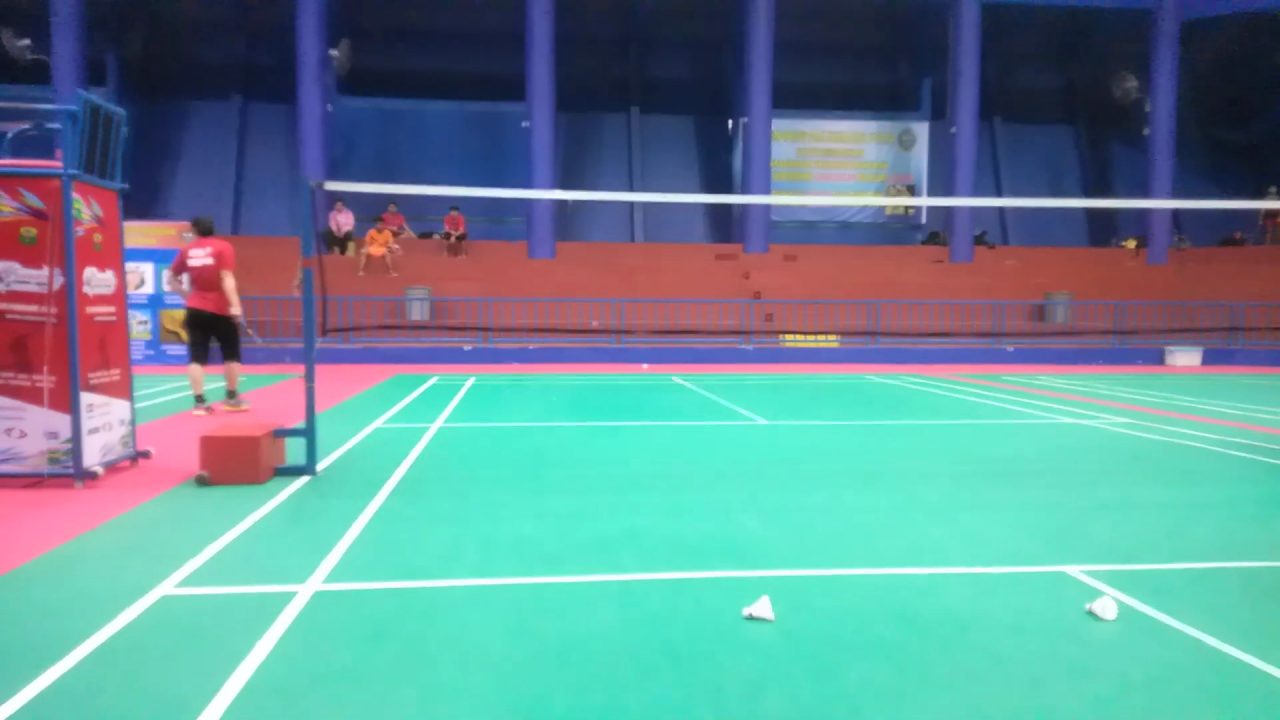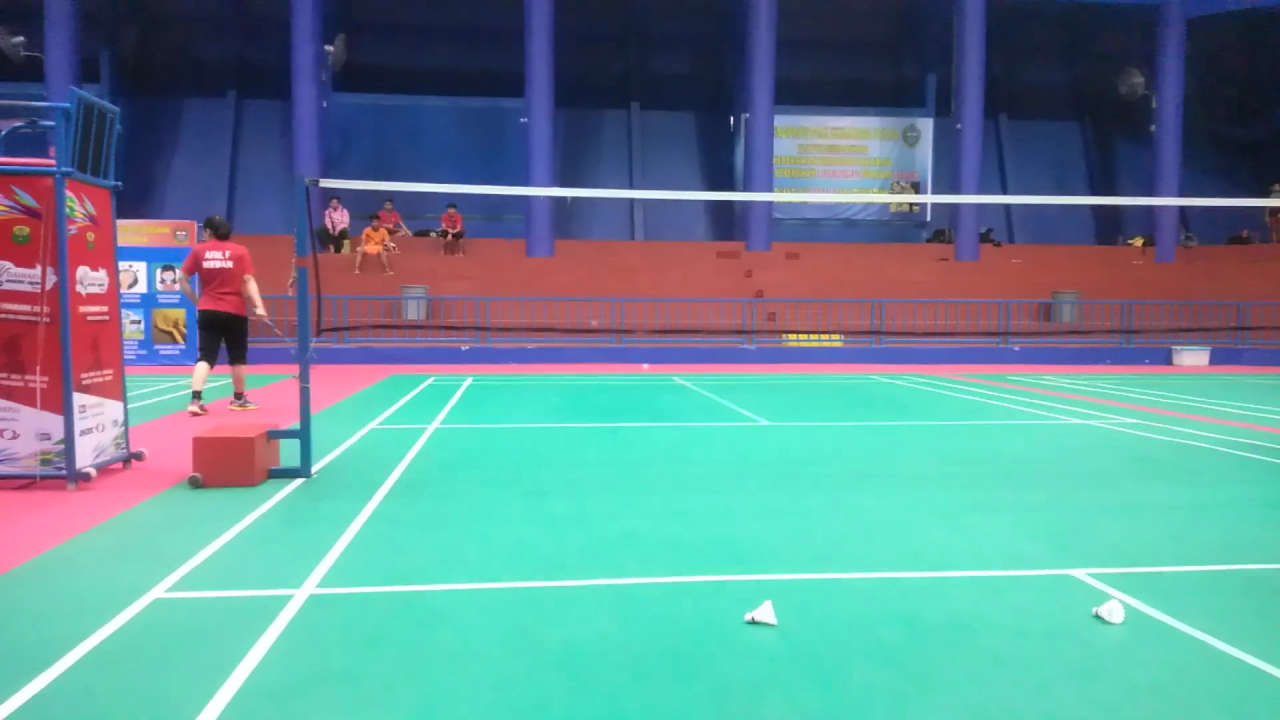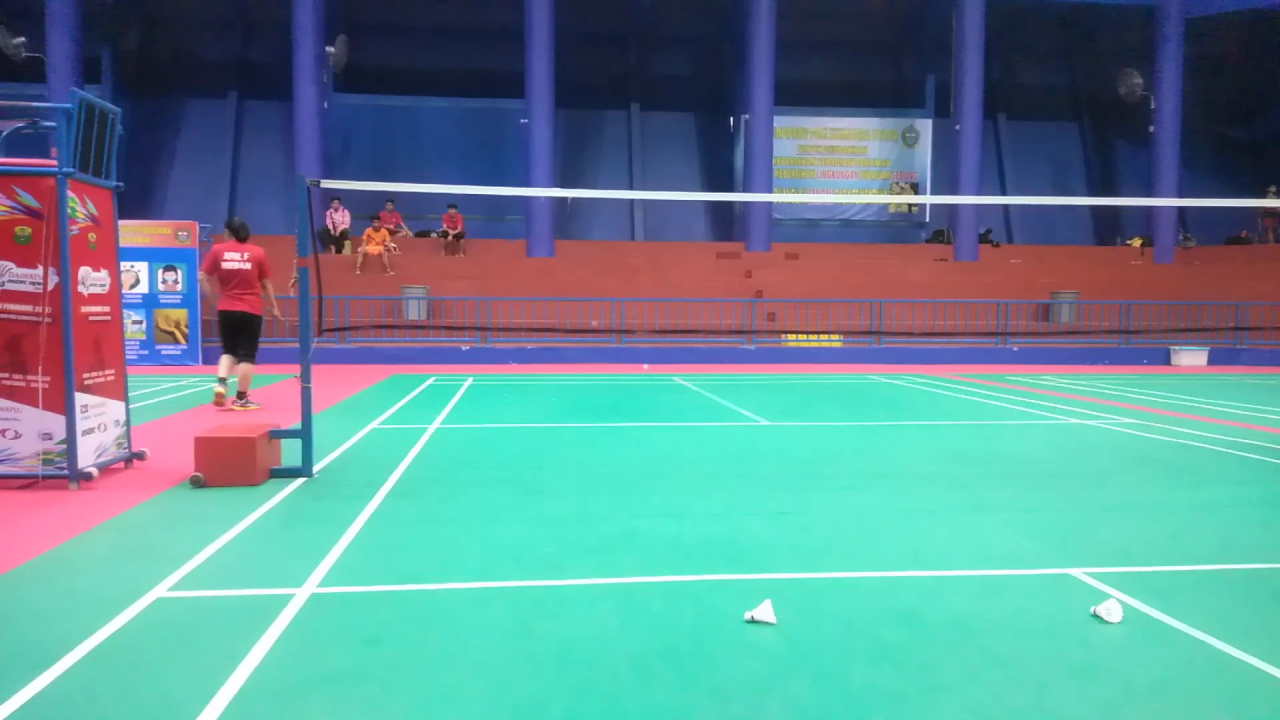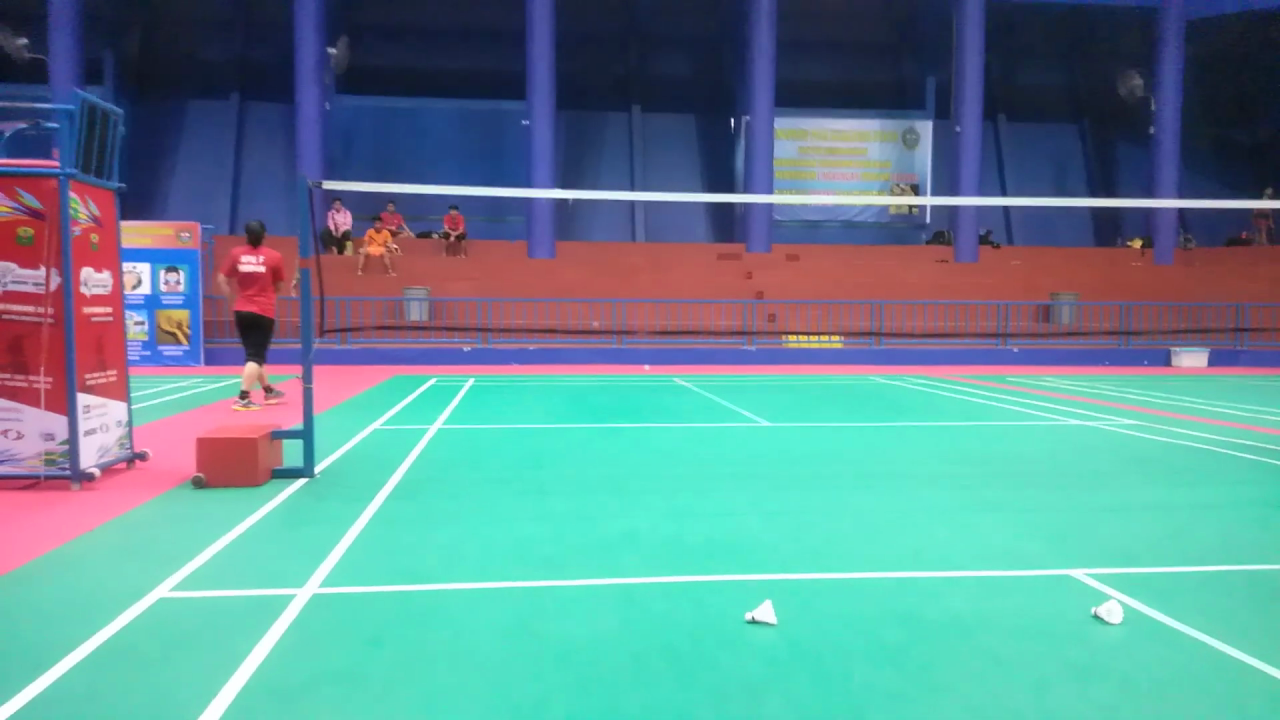
dt=0.3s
person 1, frame 1
left shoulder: (187, 250)
right shoulder: (223, 247)
left elbow: (172, 278)
right elbow: (226, 277)
right wrist: (234, 304)
left hip: (195, 309)
right hip: (220, 309)
left knee: (197, 356)
right knee: (231, 354)
left ankle: (199, 402)
right ankle: (232, 398)
person 1, frame 2
left shoulder: (199, 250)
right shoulder: (240, 251)
left elbow: (182, 279)
right elbow: (248, 281)
left wrist: (196, 301)
right wrist: (259, 306)
left hip: (208, 311)
right hip: (235, 311)
left knee: (205, 357)
right knee: (237, 357)
left ankle: (195, 399)
right ankle: (239, 399)
person 1, frame 3
left shoulder: (217, 250)
right shoulder: (258, 253)
left elbow: (203, 279)
right elbow: (266, 285)
left wrist: (216, 300)
right wrist: (274, 307)
left hip: (226, 310)
right hip: (251, 311)
left knee: (229, 351)
right knee: (247, 355)
left ankle: (221, 383)
right ankle: (240, 399)
person 1, frame 4
left shoulder: (236, 254)
right shoulder: (274, 257)
left elbow: (222, 281)
right elbow: (278, 287)
left wrist: (236, 299)
left hip: (242, 311)
right hip: (263, 312)
left knee: (253, 353)
right knee: (255, 356)
left ankle: (269, 391)
right ankle: (243, 398)
